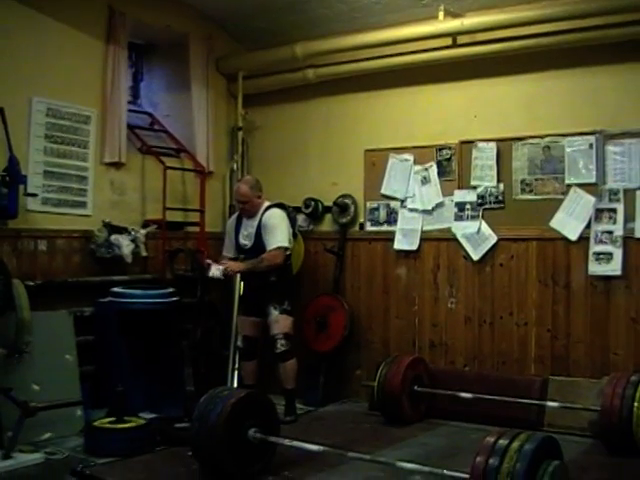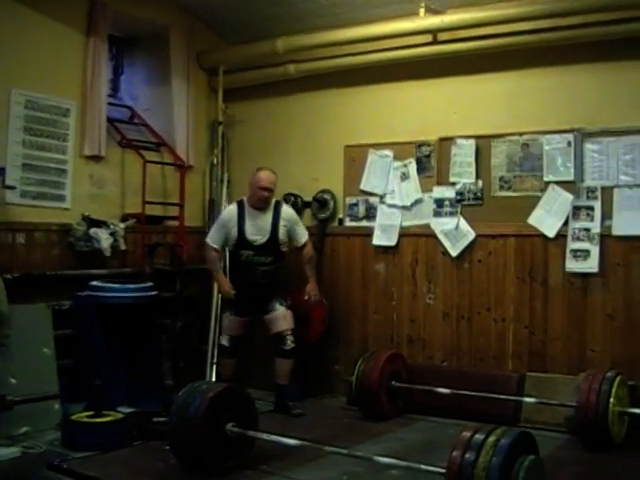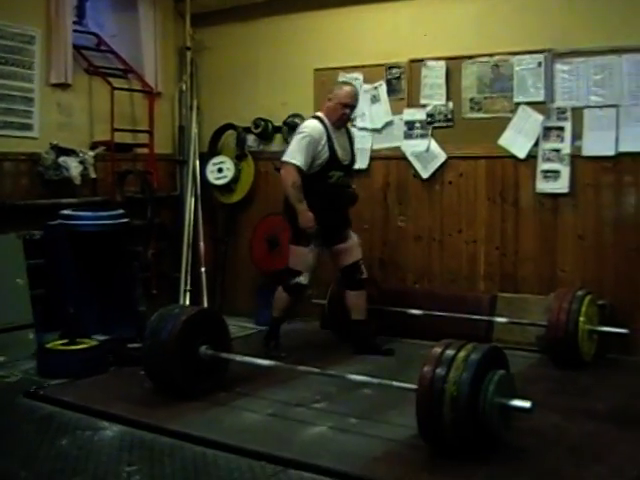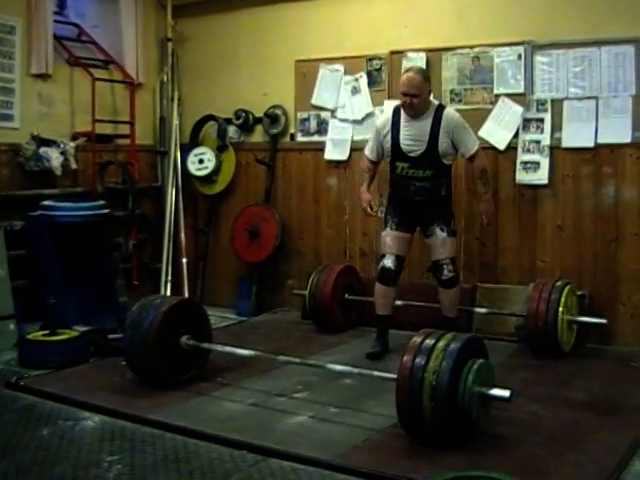
dt=1s
person 1, frame 1
left shoulder: (274, 216)
right shoulder: (234, 221)
left elbow: (276, 257)
right elbow: (229, 256)
left wrist: (242, 266)
right wrist: (222, 266)
left hip: (276, 289)
right hip: (251, 289)
left knee: (282, 345)
right knee: (246, 346)
left ankle: (290, 404)
person 1, frame 2
left shoulder: (285, 213)
right shoulder: (231, 213)
left elbow: (305, 248)
right elbow: (212, 250)
left wrist: (312, 281)
right wrist: (221, 279)
left hip: (273, 288)
right hip: (240, 288)
left knee: (286, 341)
right knee: (228, 342)
left ankle: (283, 398)
person 1, frame 3
left shoulder: (345, 131)
right shoulder: (312, 130)
right elbow: (289, 171)
left wrist: (347, 203)
right wrist: (302, 210)
left hip: (337, 214)
right hip: (312, 216)
left knee: (356, 274)
right knee: (298, 278)
left ankle: (363, 338)
right ankle: (272, 335)
person 1, frame 4
left shoulder: (449, 119)
right shoulder: (387, 120)
left elbow: (476, 156)
right elbow: (370, 159)
left wrist: (485, 195)
right wrist: (364, 189)
left hip: (436, 205)
right hip: (399, 205)
left knee: (445, 269)
right knee: (388, 267)
right ankle: (381, 337)
